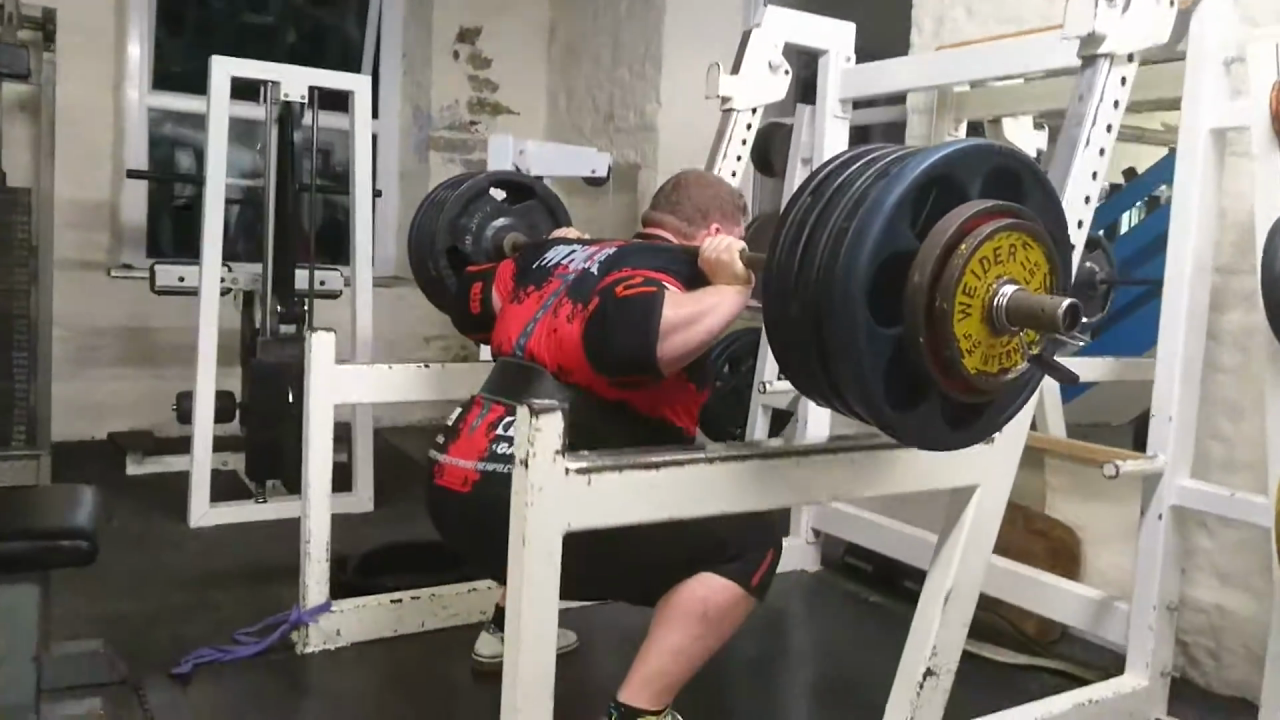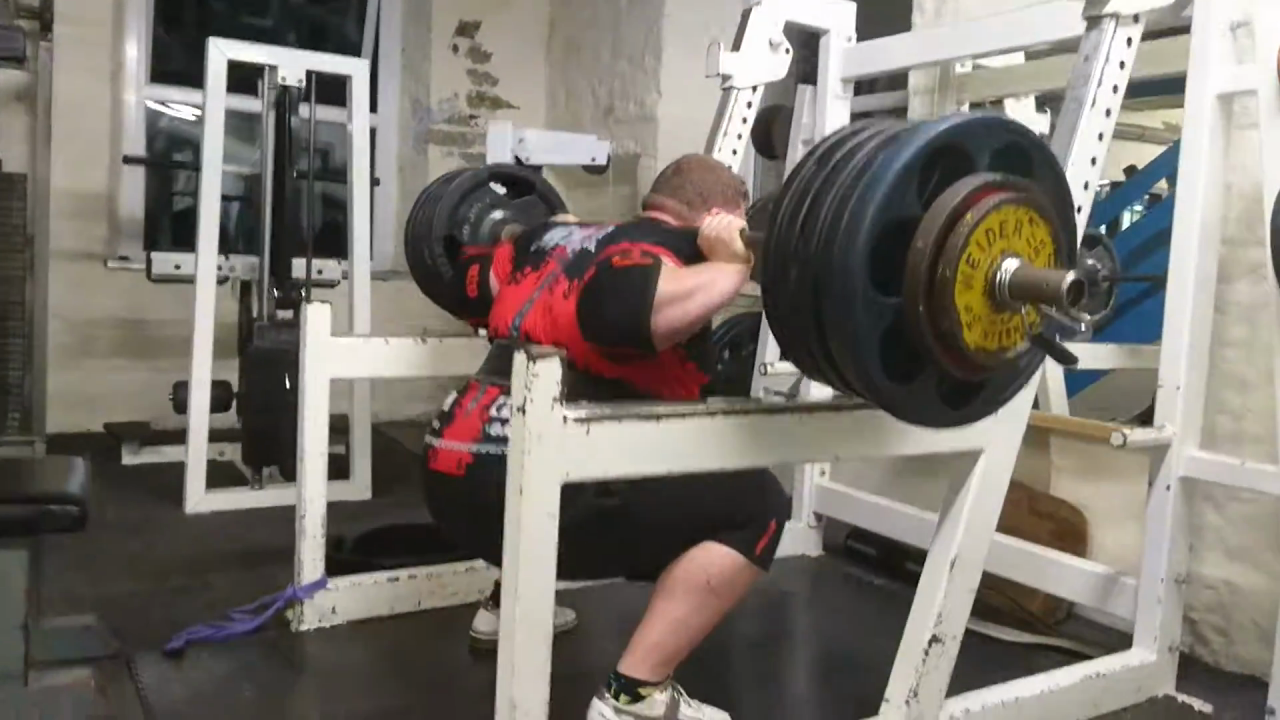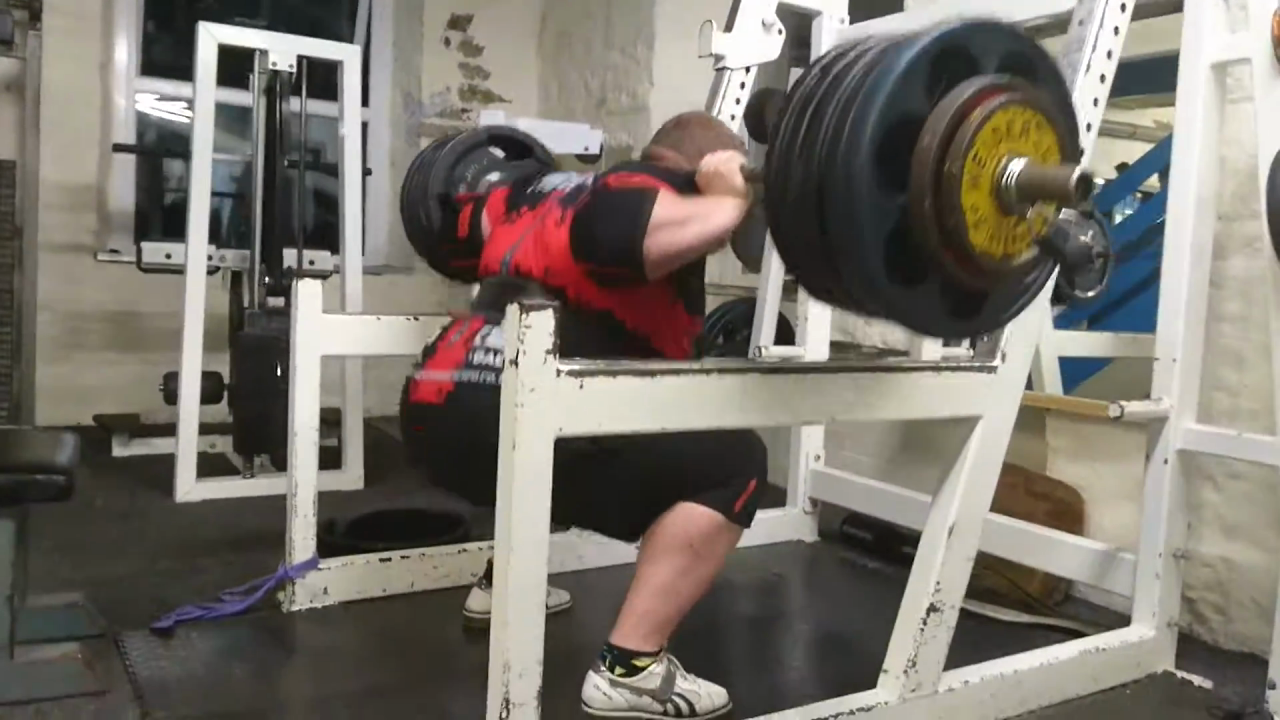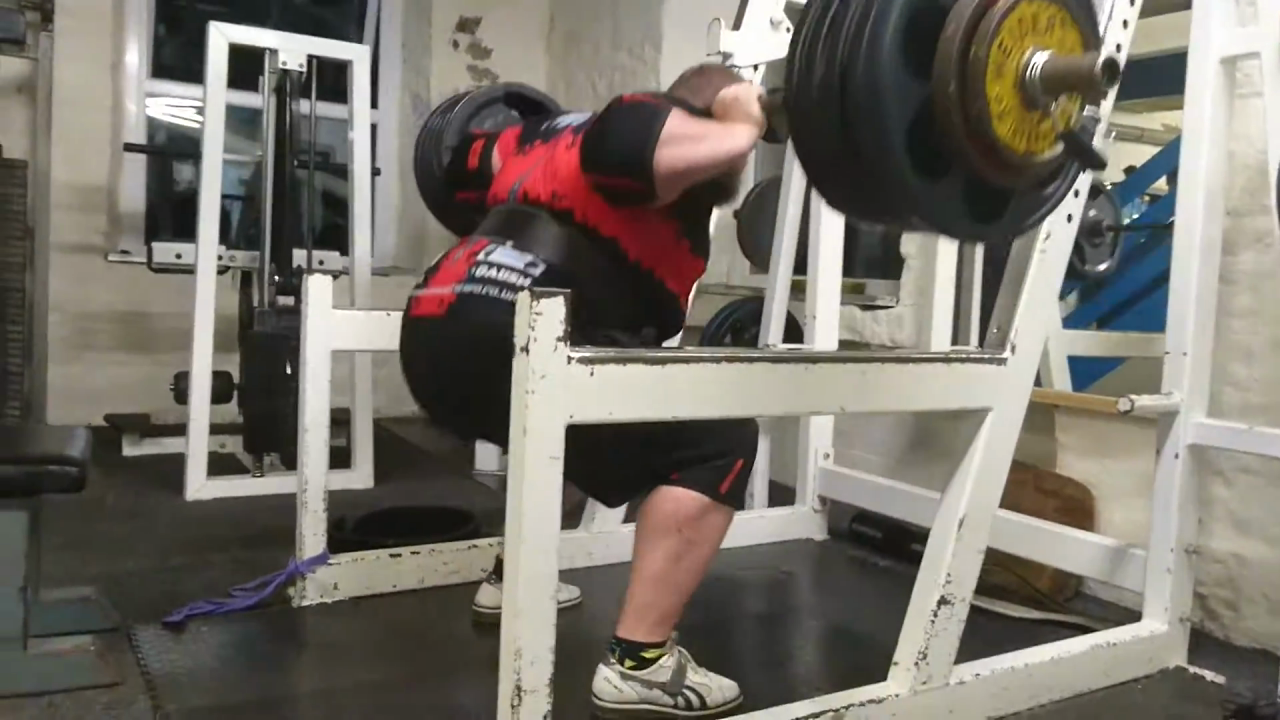
dt=0.2s
person 1, frame 1
left shoulder: (562, 254)
right shoulder: (669, 273)
left elbow: (472, 305)
right elbow: (627, 339)
right wrist: (732, 287)
left hip: (461, 490)
right knee: (749, 536)
left ankle: (508, 631)
person 1, frame 2
left shoulder: (561, 238)
right shoulder: (669, 254)
left elbow: (472, 287)
right elbow: (620, 311)
right wrist: (731, 266)
left hip: (458, 479)
right knee: (752, 504)
person 1, frame 3
left shoulder: (561, 184)
right shoulder: (659, 193)
left elbow: (461, 226)
right elbow: (613, 232)
right wrist: (727, 203)
left hip: (438, 410)
right hip: (503, 411)
left knee: (584, 434)
right knee: (729, 461)
right ankle: (629, 669)
person 1, frame 4
left shoulder: (565, 127)
right shoulder: (687, 143)
left elbow: (467, 167)
right elbow: (625, 142)
right wrist: (741, 130)
left hip: (440, 332)
right hip: (508, 332)
left knee: (581, 433)
right knee: (715, 440)
left ankle: (510, 580)
right ankle: (638, 665)
